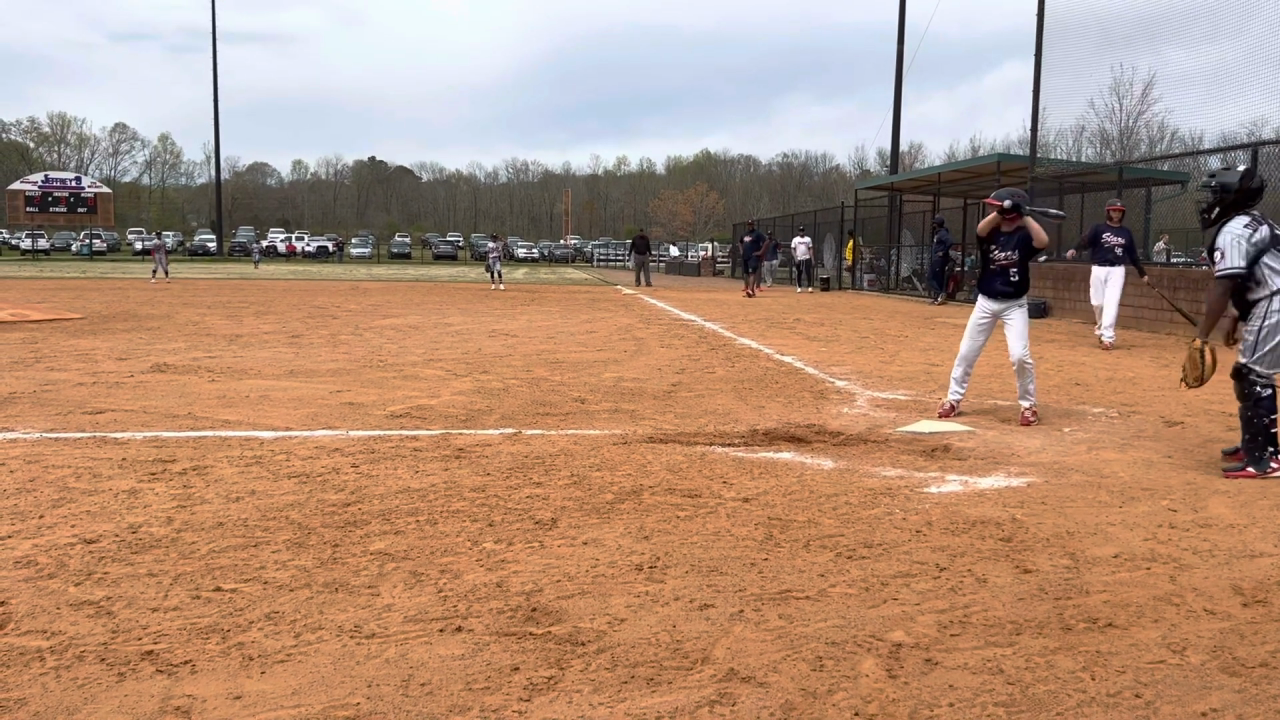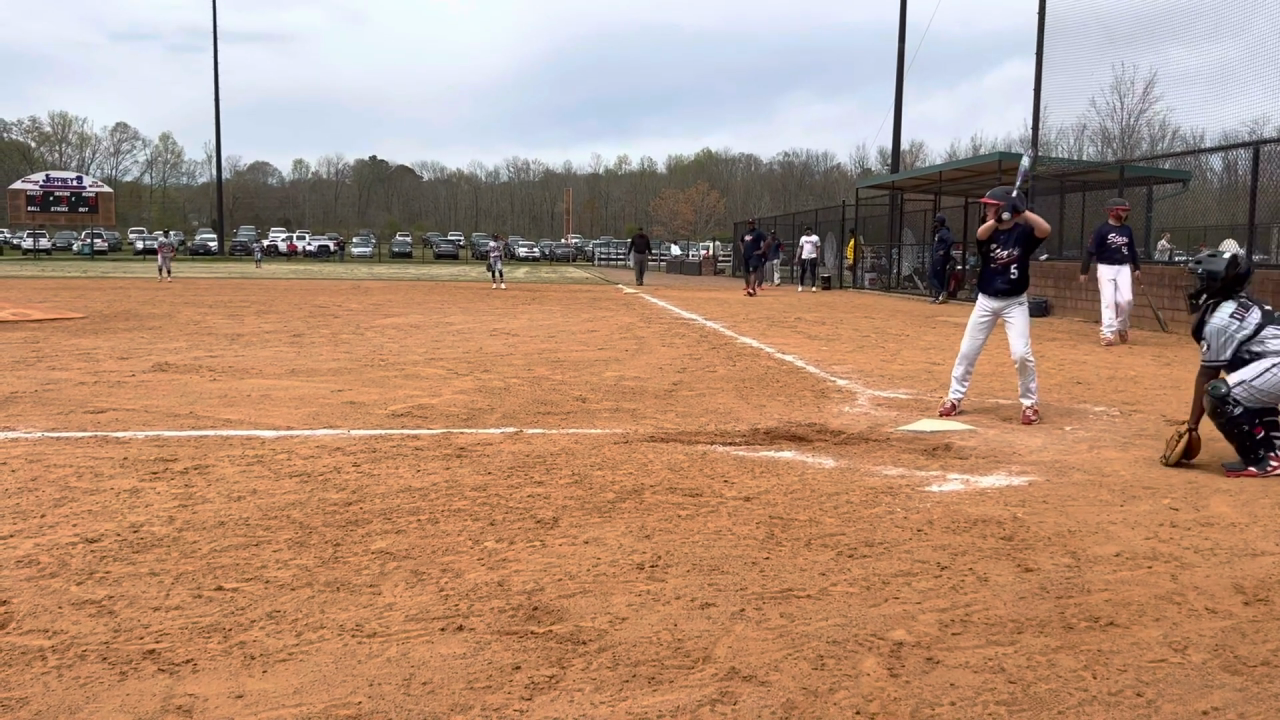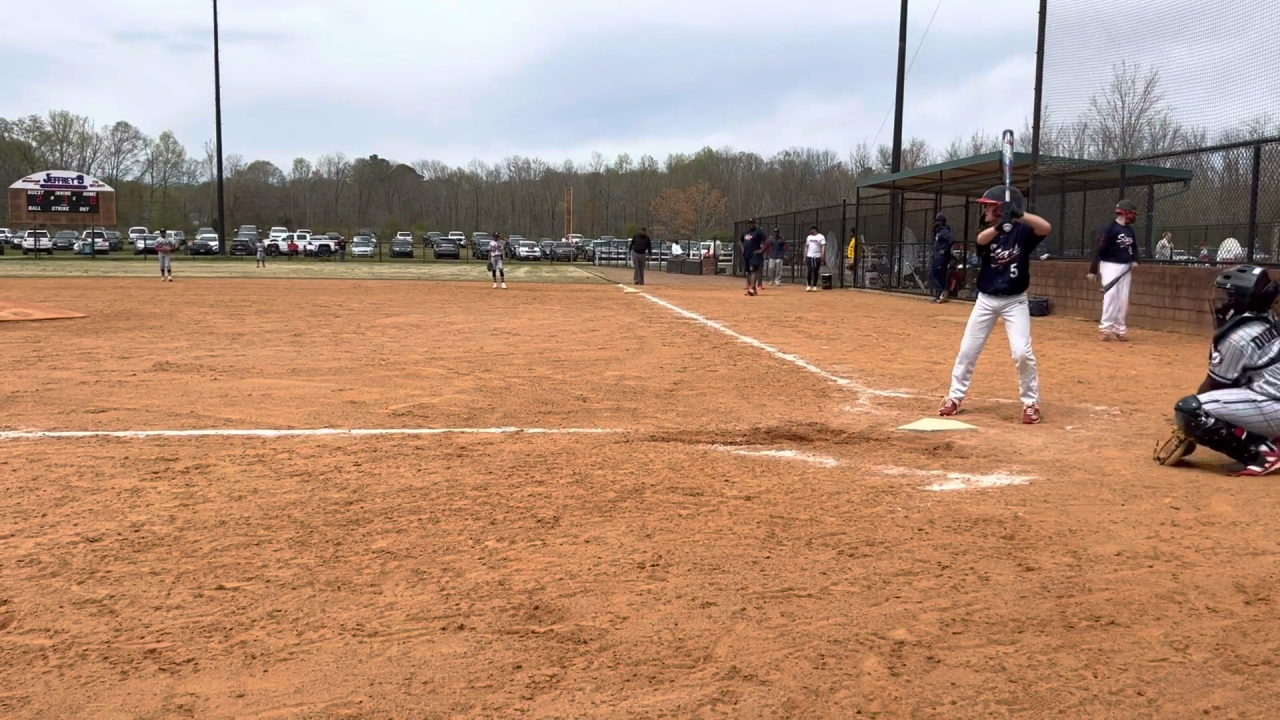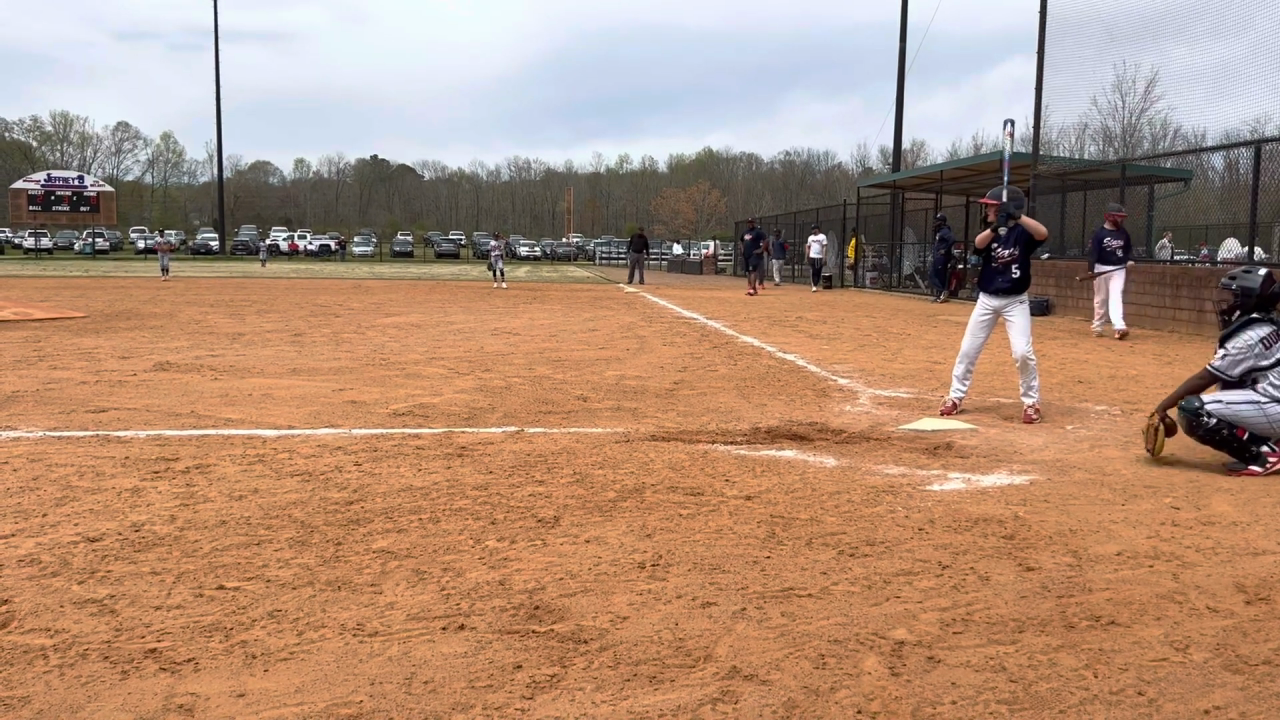
dt=0.4s
person 1, frame 1
left shoulder: (1233, 230)
right shoulder: (1252, 223)
left elbow: (1222, 287)
left wrist: (1201, 337)
right wrist: (1239, 319)
left knee: (1251, 377)
person 1, frame 2
left shoulder: (1218, 320)
right shoulder: (1239, 305)
left elbow: (1207, 374)
left wrist: (1193, 422)
left knee: (1218, 395)
right knee: (1239, 389)
person 1, frame 3
left shoulder: (1238, 337)
left elbow: (1212, 385)
left wrist: (1186, 429)
left knee: (1188, 410)
left ankle: (1259, 454)
right ankle: (1263, 441)
person 1, frame 4
left shoulder: (1248, 338)
left elbow: (1203, 379)
left wrist: (1162, 407)
left knee: (1191, 411)
left ankle: (1260, 455)
right ankle: (1263, 443)
person 2, frame 1
left shoulder: (1024, 237)
right shoulder: (991, 233)
left elbow: (1043, 241)
right elbow: (981, 229)
left wrist: (1023, 216)
right wrist: (1000, 212)
left hip: (1014, 305)
right hip: (985, 302)
left knee: (1020, 355)
right knee: (967, 352)
left ankle: (1028, 405)
right ankle: (953, 399)
person 2, frame 2
left shoulder: (1023, 233)
right shoulder: (988, 232)
left elbow: (1045, 229)
right elbow: (980, 234)
left wrist: (1021, 211)
right wrist: (999, 219)
left hip: (1014, 303)
right hip: (986, 301)
left knee: (1021, 353)
right knee: (967, 351)
left ankle: (1030, 404)
right ankle: (954, 398)
person 2, frame 3
left shoulder: (1022, 232)
right shoulder: (988, 232)
left elbow: (1045, 227)
right elbow: (981, 240)
left wrist: (1019, 214)
right wrist: (999, 226)
left hip: (1014, 301)
right hip: (985, 300)
left knee: (1022, 352)
right knee: (968, 350)
left ankle: (1030, 402)
right ankle: (955, 397)
person 2, frame 4
left shoulder: (1023, 233)
right shoulder: (989, 233)
left elbow: (1043, 233)
right elbow: (978, 244)
left wrist: (1016, 216)
right wrist: (995, 227)
left hip: (1015, 301)
right hip: (987, 300)
left knee: (1023, 352)
right knee: (968, 349)
left ankle: (1031, 402)
right ankle: (955, 397)
